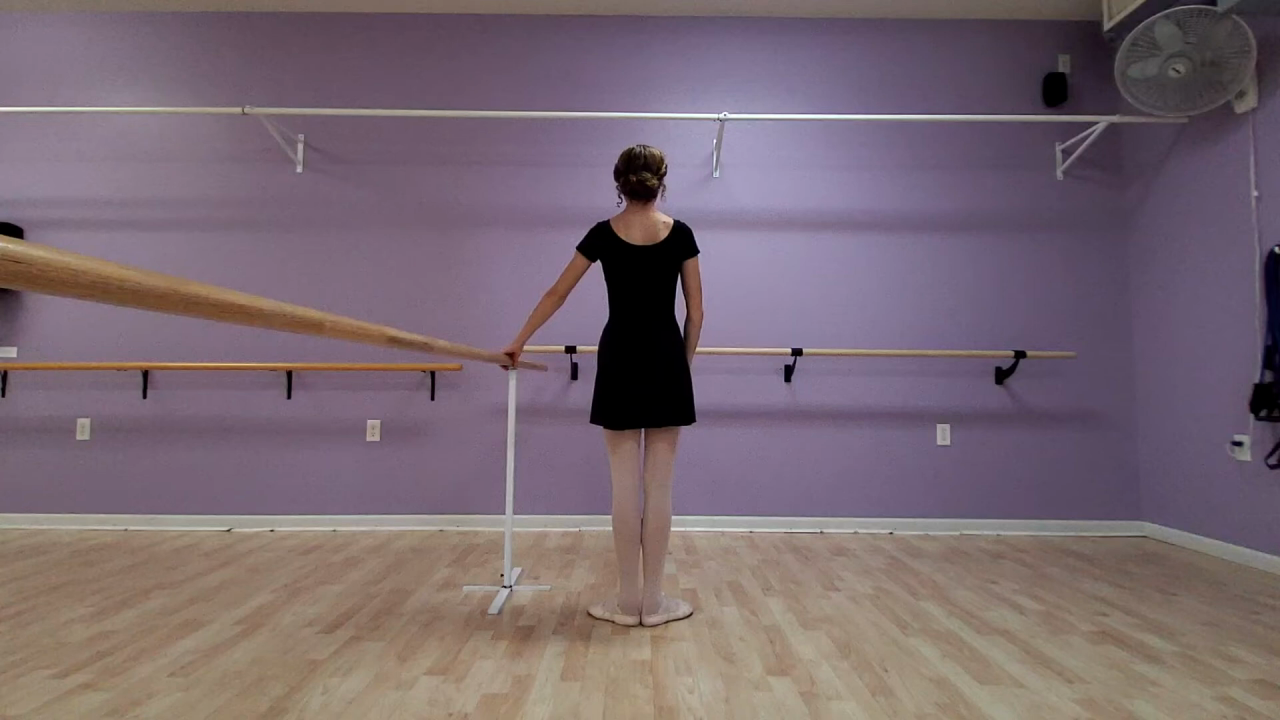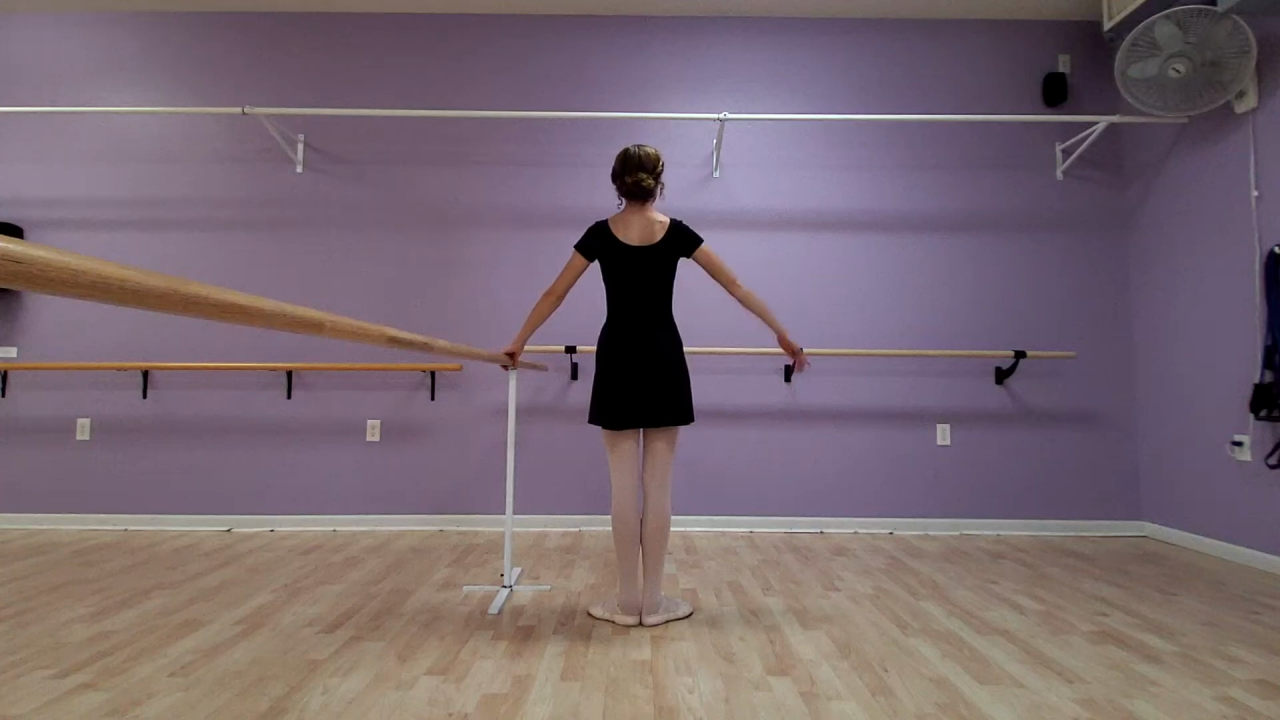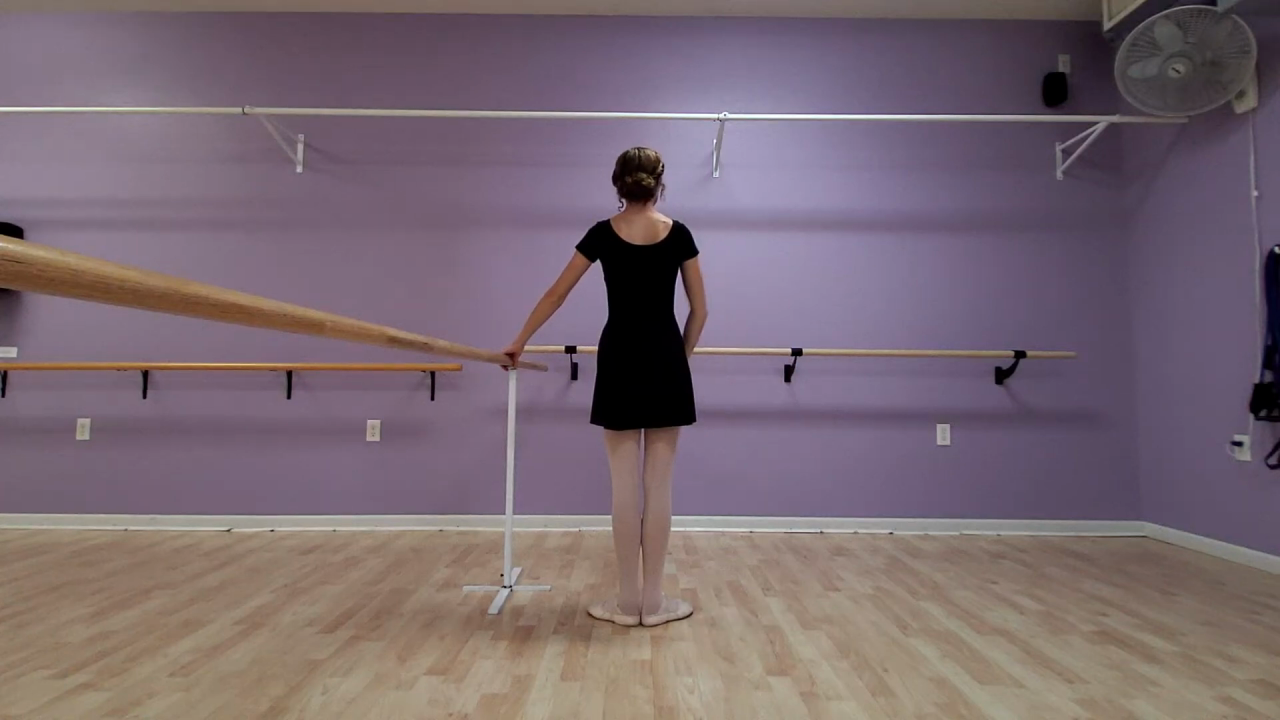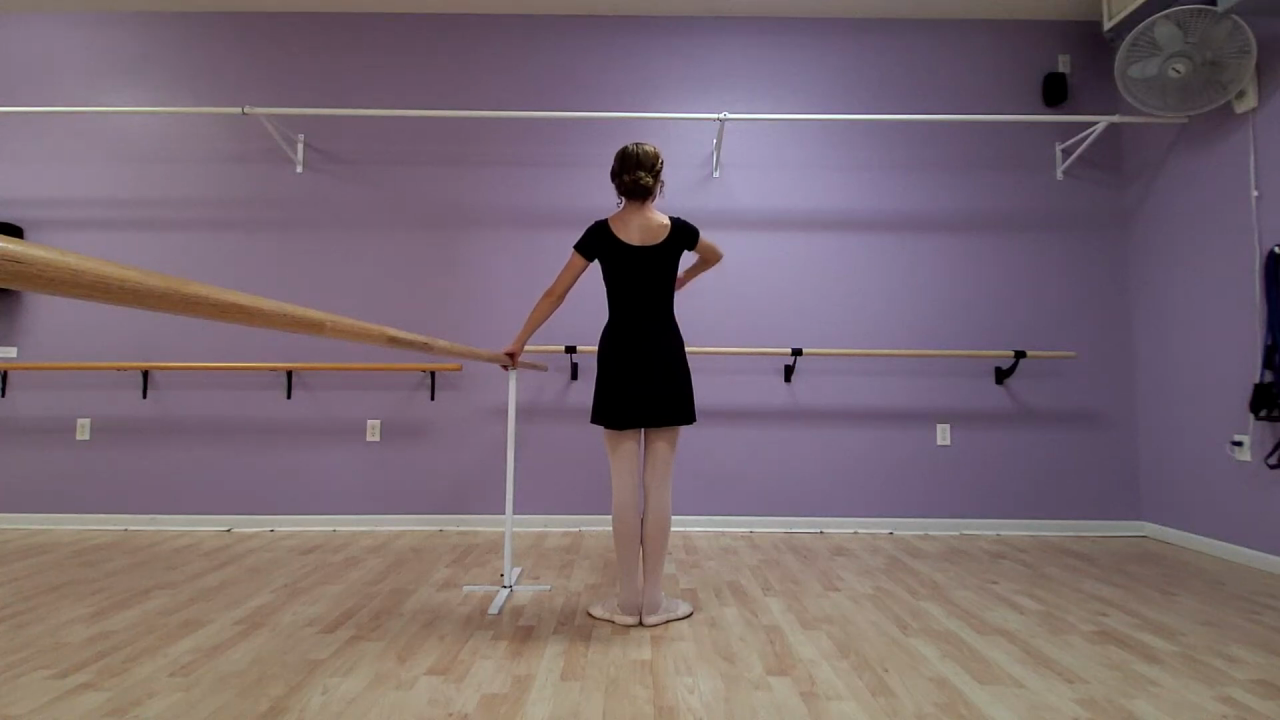
dt=0.7s
person 1, frame 1
left shoulder: (603, 235)
right shoulder: (680, 235)
left elbow: (555, 295)
right elbow: (696, 313)
left wrist: (517, 343)
right wrist: (681, 363)
left hip: (620, 360)
right hip: (666, 359)
left knee: (625, 485)
right knee: (658, 486)
left ankle: (628, 600)
right ankle: (653, 600)
person 1, frame 2
left shoulder: (601, 233)
right shoulder: (676, 232)
left elbow: (554, 294)
right elbow: (735, 286)
left wrist: (519, 342)
right wrist: (782, 333)
left hip: (618, 360)
right hip: (663, 359)
left knee: (624, 485)
right knee: (659, 485)
left ankle: (628, 600)
right ankle: (653, 599)
person 1, frame 3
left shoulder: (603, 234)
right shoulder: (677, 234)
left elbow: (555, 295)
right elbow: (699, 309)
left wrist: (518, 343)
right wrist: (680, 358)
left hip: (620, 360)
right hip: (665, 359)
left knee: (625, 485)
right knee: (658, 485)
left ankle: (627, 600)
right ankle: (653, 600)
person 1, frame 4
left shoulder: (601, 233)
right shoulder: (676, 229)
left elbow: (555, 294)
right elbow: (714, 256)
left wrist: (519, 343)
left hip: (620, 360)
right hip: (665, 359)
left knee: (625, 485)
right knee: (658, 485)
left ankle: (628, 600)
right ankle: (653, 600)
